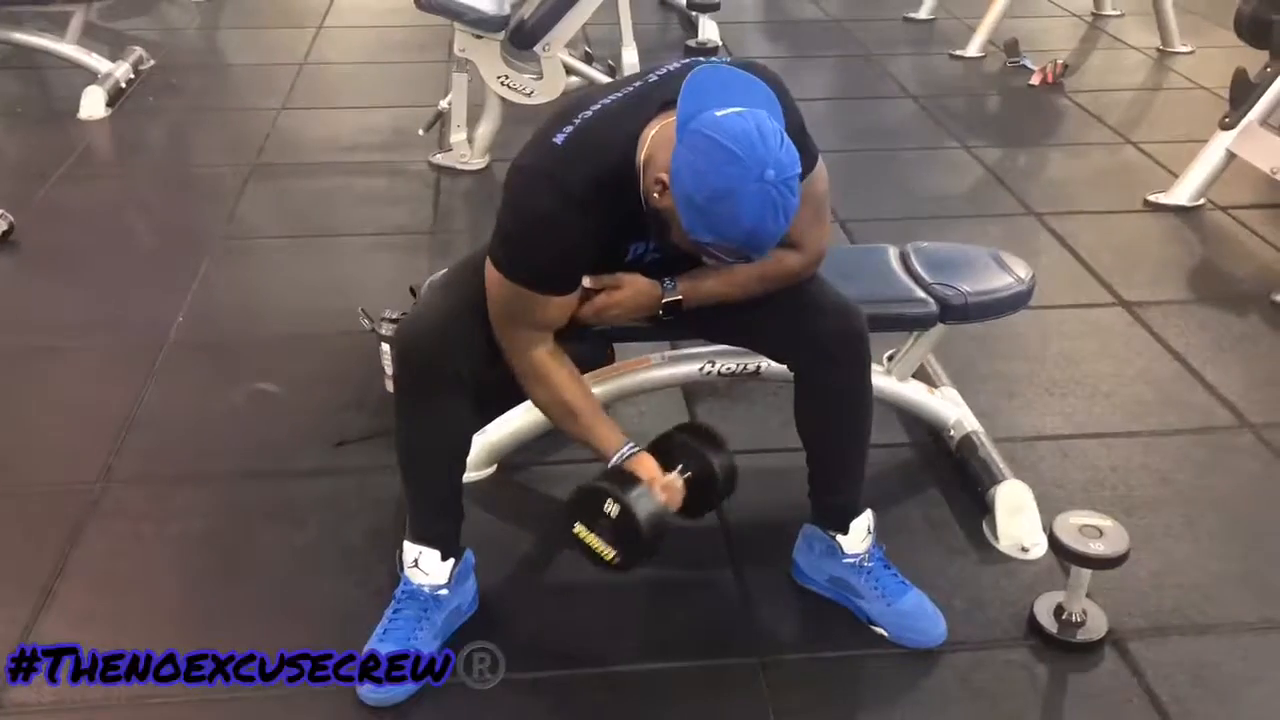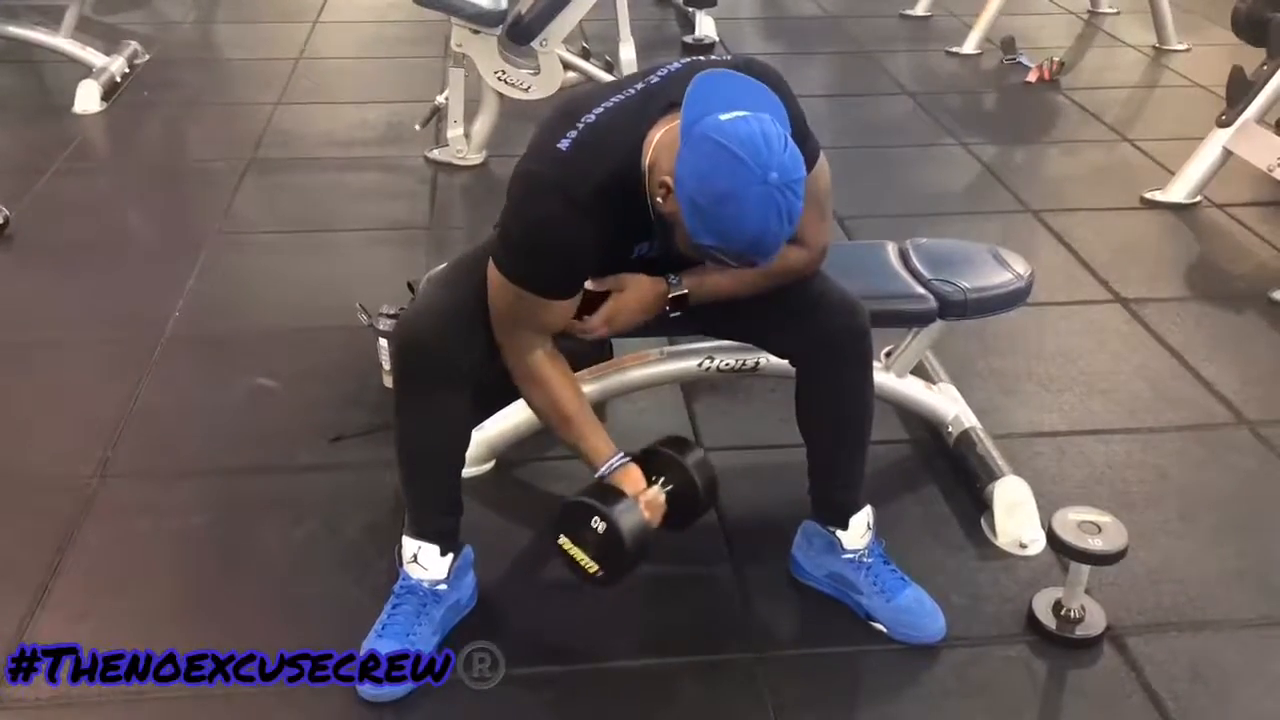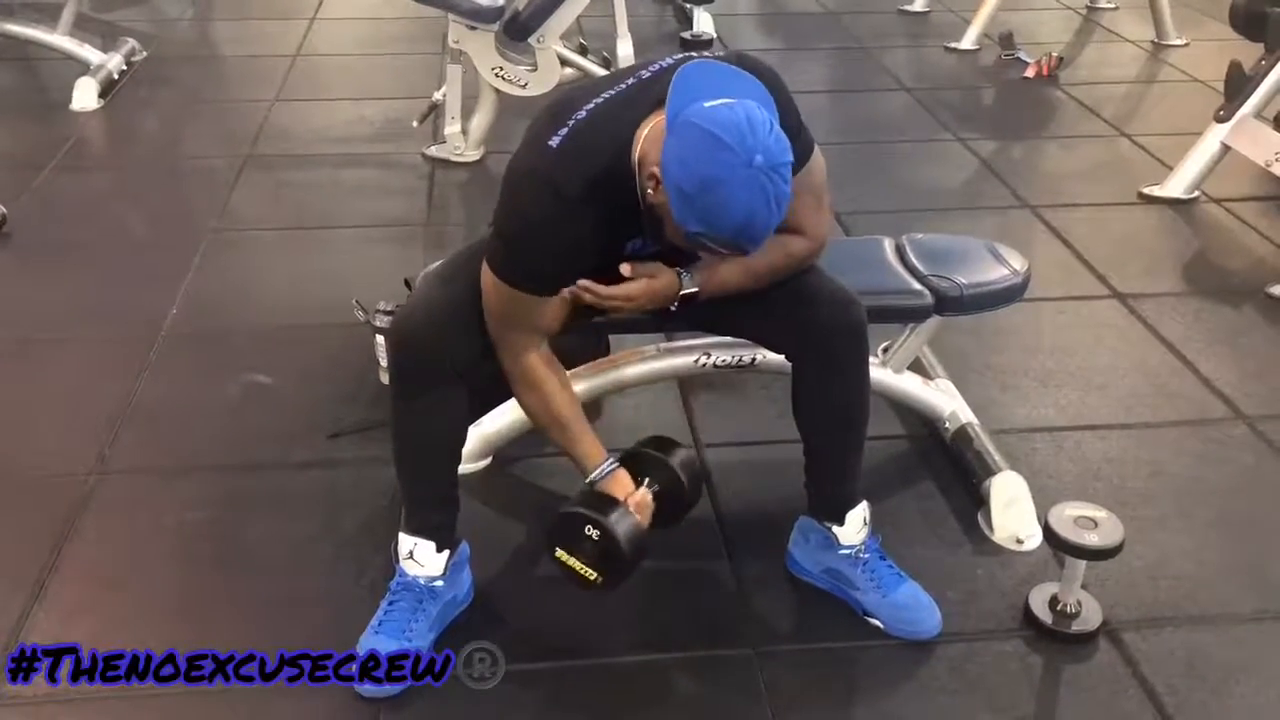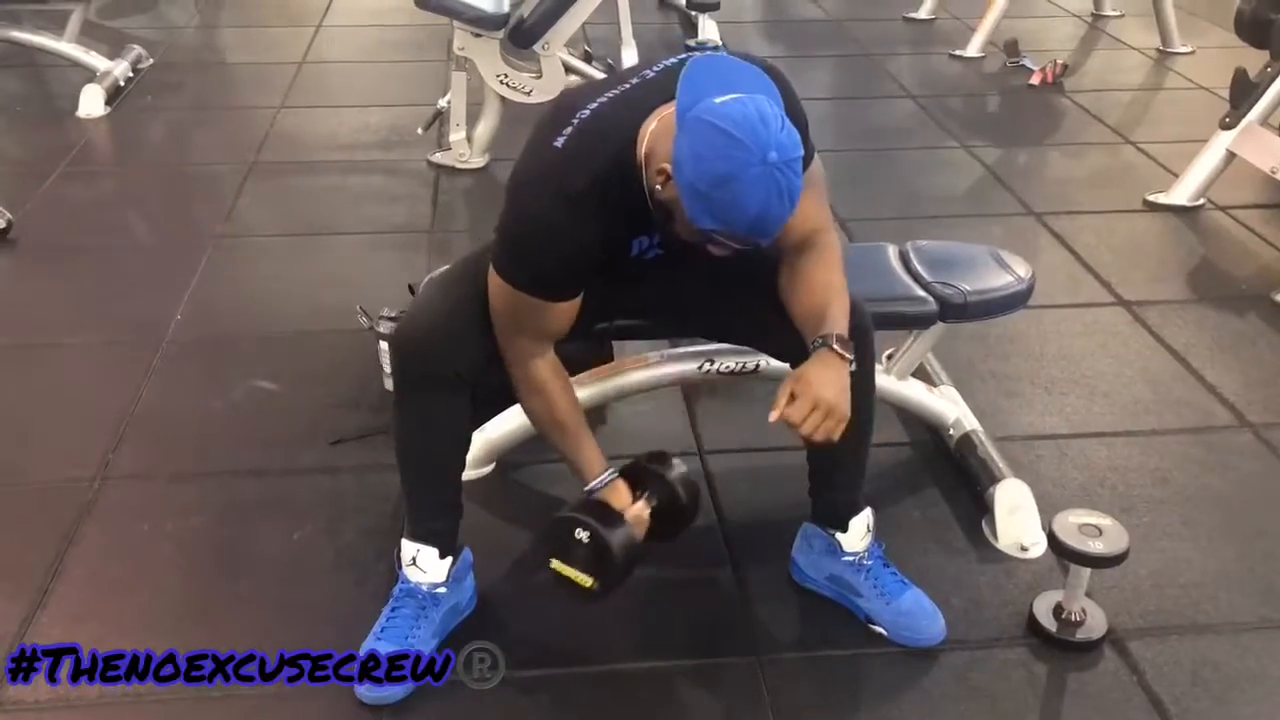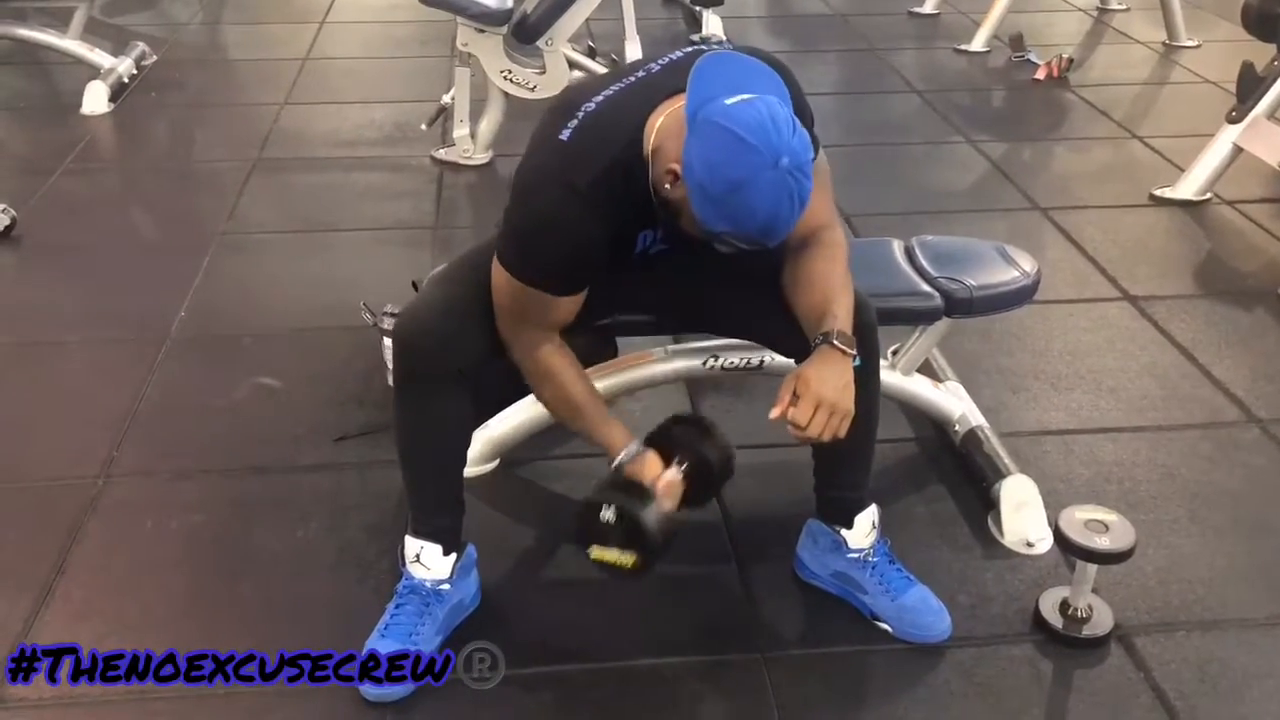
dt=1s
person 1, frame 1
left shoulder: (761, 115)
right shoulder: (553, 186)
left elbow: (804, 248)
right elbow: (527, 343)
left wrist: (666, 295)
right wrist: (624, 457)
left hip: (673, 280)
right hip: (560, 273)
left knee: (837, 331)
right knee: (427, 347)
left ankle: (840, 545)
right ankle: (435, 572)
person 1, frame 2
left shoulder: (763, 112)
right shoulder: (559, 186)
left elbow: (807, 245)
right elbow: (526, 344)
left wrist: (670, 293)
right wrist: (612, 468)
left hip: (675, 278)
right hip: (561, 268)
left knee: (838, 325)
right knee: (426, 340)
left ankle: (838, 541)
right ankle: (434, 568)
person 1, frame 3
left shoulder: (757, 106)
right shoulder: (552, 185)
left elbow: (805, 232)
right elbow: (522, 345)
left wrist: (683, 286)
right wrist: (604, 473)
left hip: (686, 277)
right hip: (561, 264)
left knee: (835, 320)
right knee: (422, 337)
left ankle: (836, 537)
right ankle: (430, 564)
person 1, frame 4
left shoulder: (762, 109)
right shoulder: (559, 187)
left elbow: (810, 239)
right elbow: (528, 349)
left wrist: (832, 350)
right wrist: (600, 480)
left hip: (675, 256)
right hip: (566, 269)
left knee: (845, 327)
right knee: (425, 344)
left ankle: (838, 544)
right ankle: (433, 570)
person 1, frame 5
left shoulder: (767, 101)
right shoulder: (565, 183)
left elbow: (816, 233)
right elbow: (533, 338)
left wrist: (834, 346)
right wrist: (627, 454)
left hip: (677, 252)
right hip: (568, 262)
left knee: (851, 323)
right knee: (425, 339)
left ankle: (844, 540)
right ankle: (437, 567)
